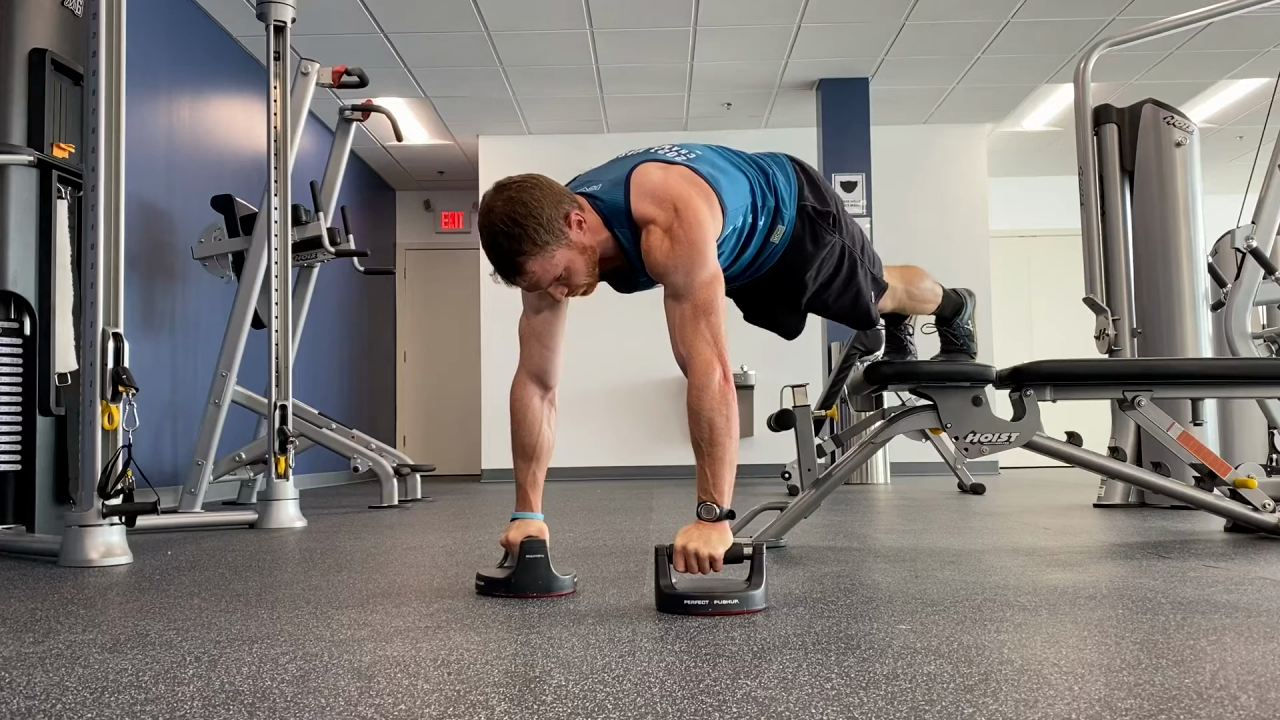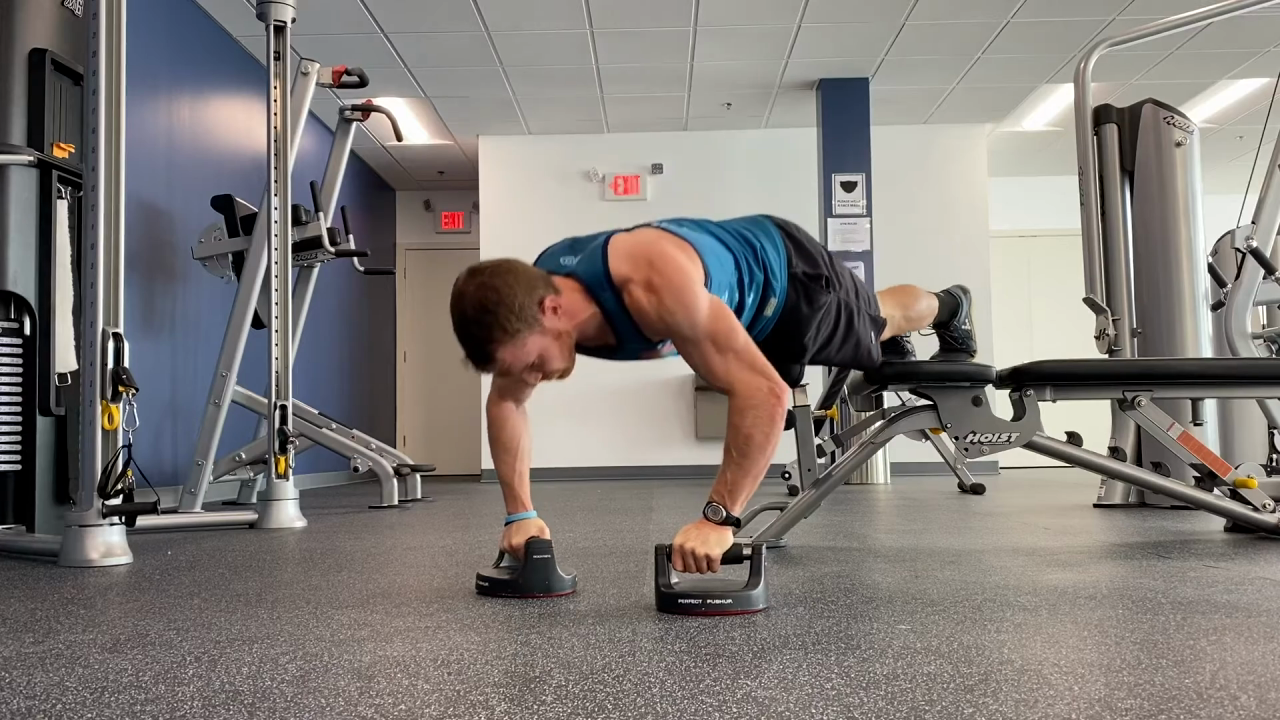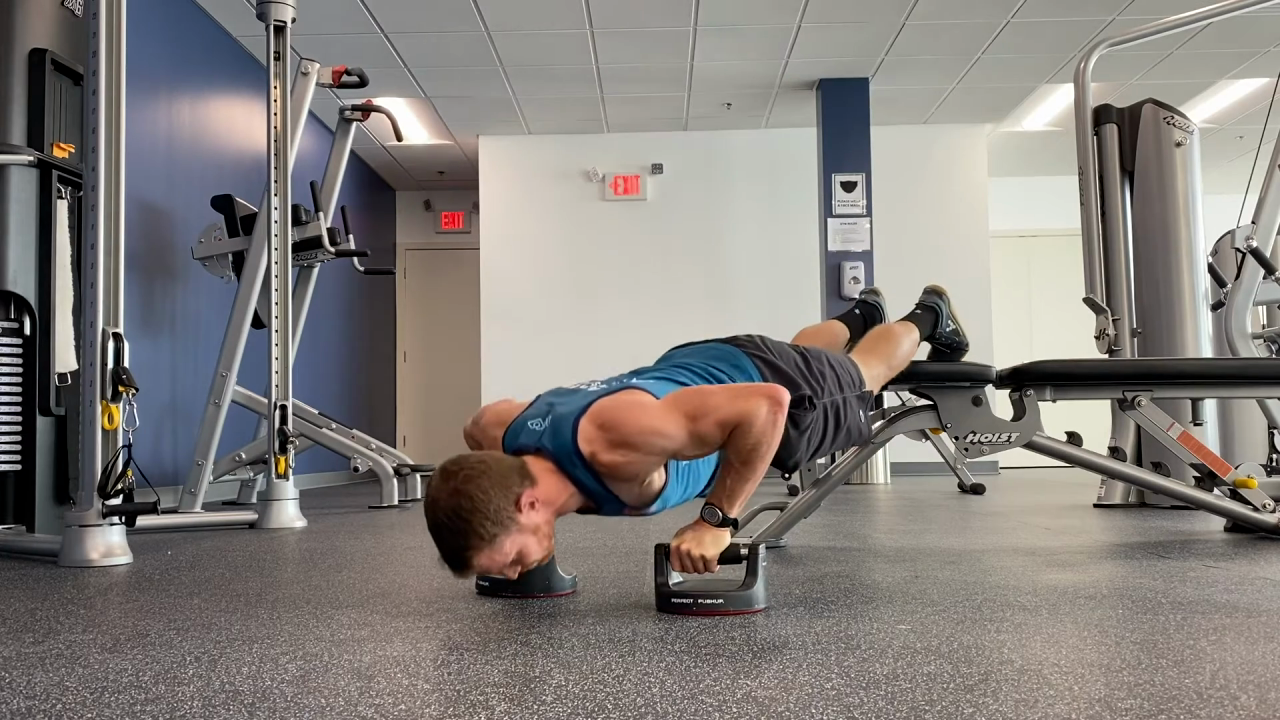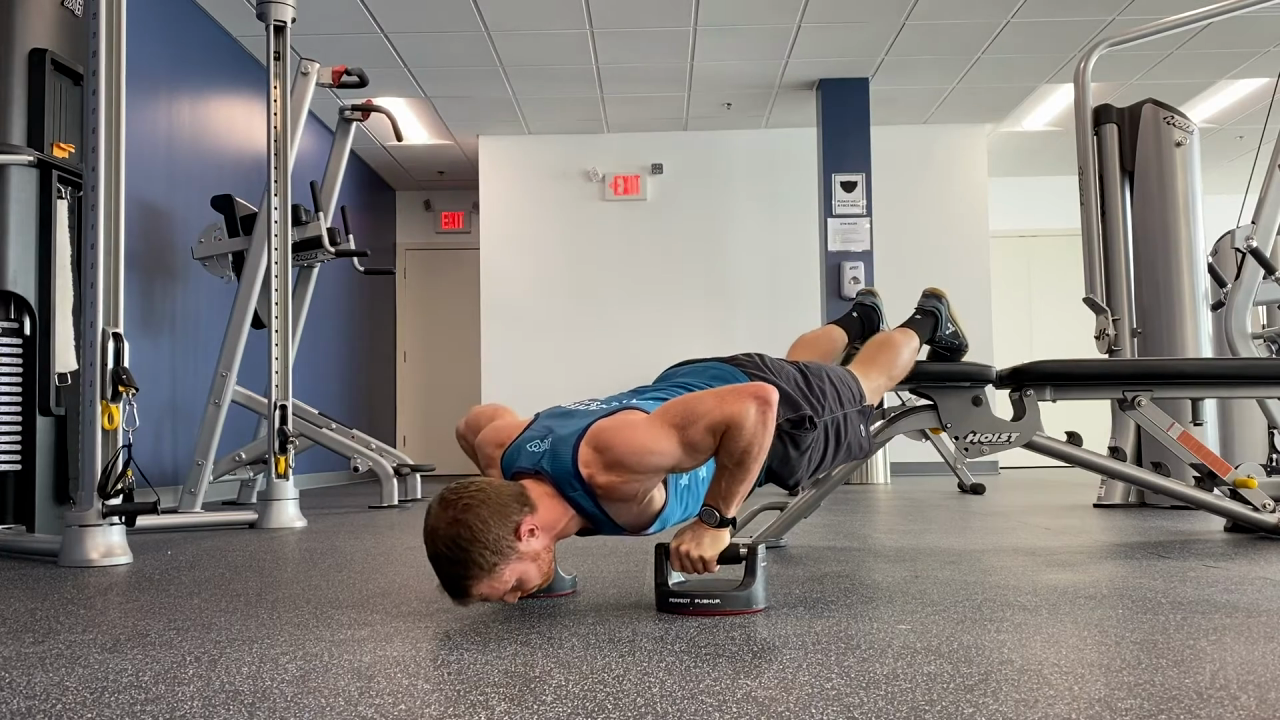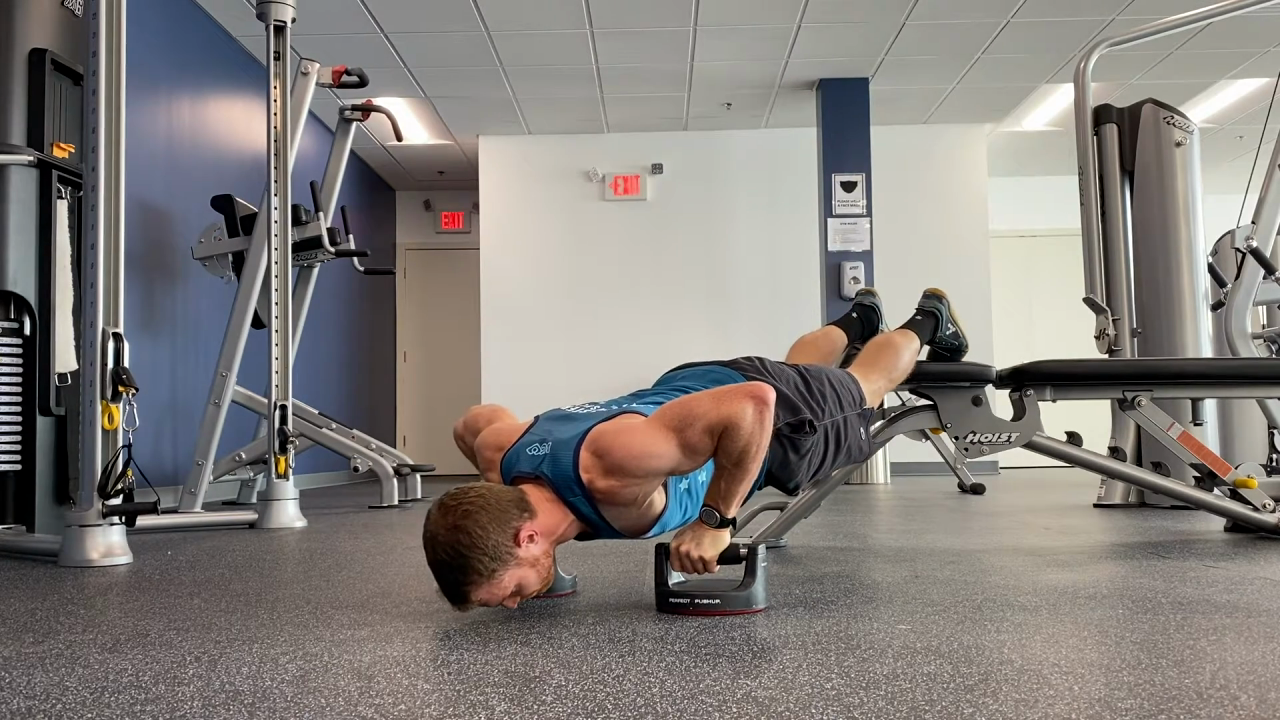
dt=0.7s
person 1, frame 1
left shoulder: (670, 219)
right shoulder: (549, 239)
left elbow: (710, 372)
right elbow: (534, 381)
left wrist: (713, 516)
right wrist: (527, 513)
left hip: (793, 215)
right hip: (745, 251)
left knee: (878, 292)
left ankle: (954, 309)
right ankle: (897, 331)
person 1, frame 2
left shoulder: (654, 286)
right shoulder: (527, 304)
left elbow: (766, 393)
right elbow: (505, 401)
left wrist: (718, 518)
right wrist: (520, 514)
left hip: (784, 273)
right hip: (737, 293)
left knee: (879, 321)
left ankle: (950, 308)
right ankle: (891, 339)
person 1, frame 3
left shoulder: (613, 443)
right shoulder: (504, 436)
left elbow: (768, 405)
left wrist: (717, 520)
left hip: (761, 386)
right hip: (692, 371)
left knee: (861, 374)
right knee: (803, 355)
left ankle: (929, 316)
right ankle: (861, 314)
person 1, frame 4
left shoulder: (611, 463)
right shoulder: (502, 452)
left elbow: (757, 404)
right elbow: (474, 422)
left wrist: (714, 521)
right wrist: (504, 496)
left hip: (773, 409)
right hip: (689, 387)
left knee: (862, 386)
right knee: (804, 365)
left ankle: (928, 319)
right ankle: (858, 317)
person 1, frame 5
left shoulder: (610, 467)
right shoulder: (501, 458)
left elbow: (753, 404)
right elbow: (472, 419)
left wrist: (714, 522)
left hip: (770, 415)
right hip: (689, 392)
left knee: (861, 387)
right knee: (797, 368)
left ankle: (930, 320)
right ankle: (859, 317)
